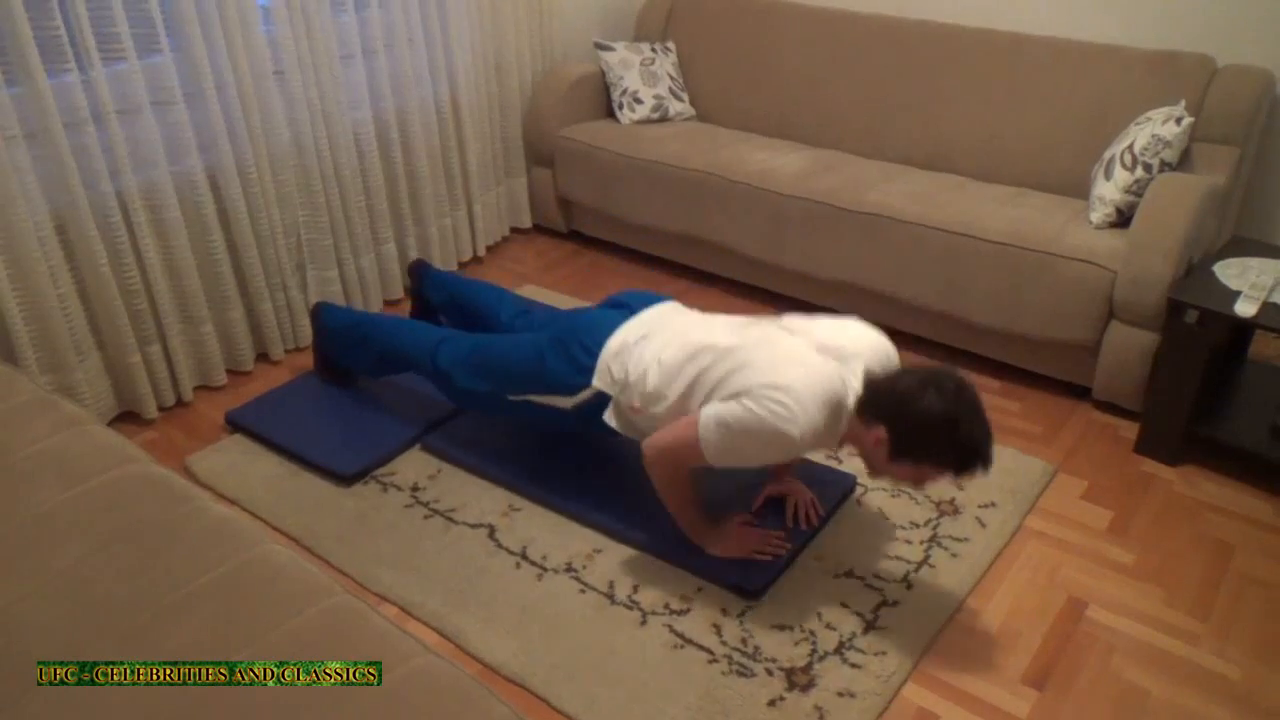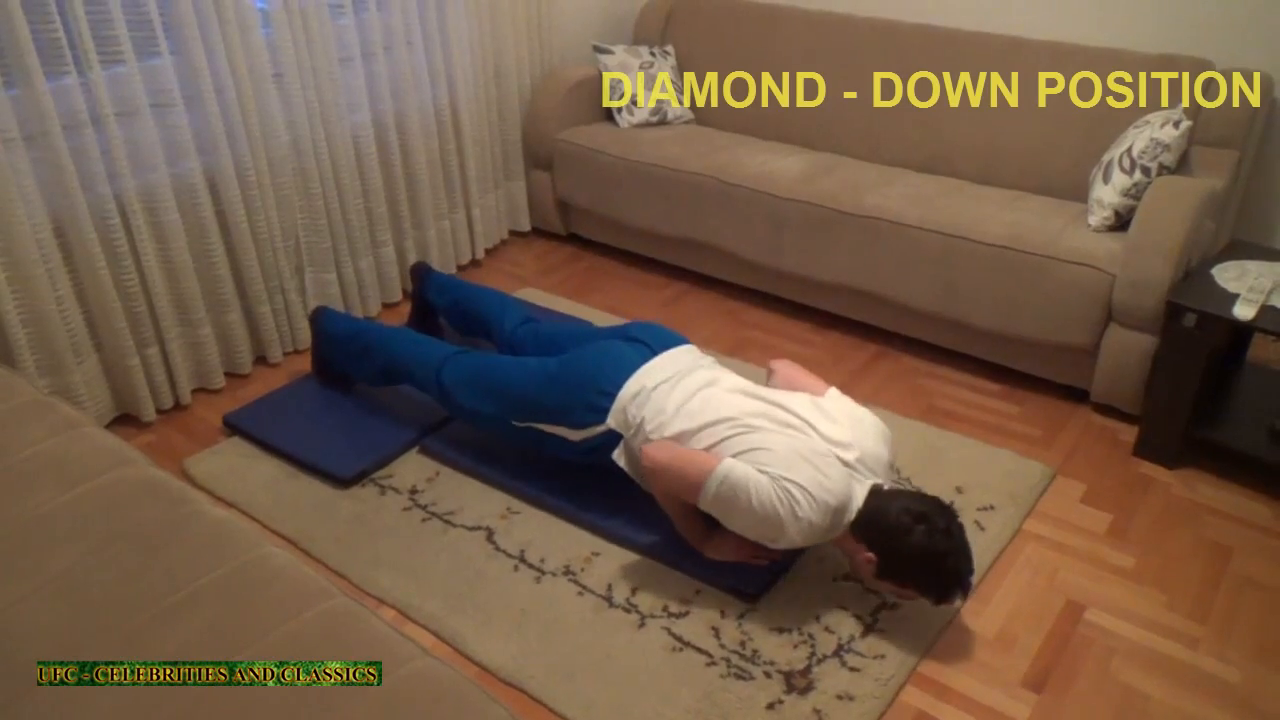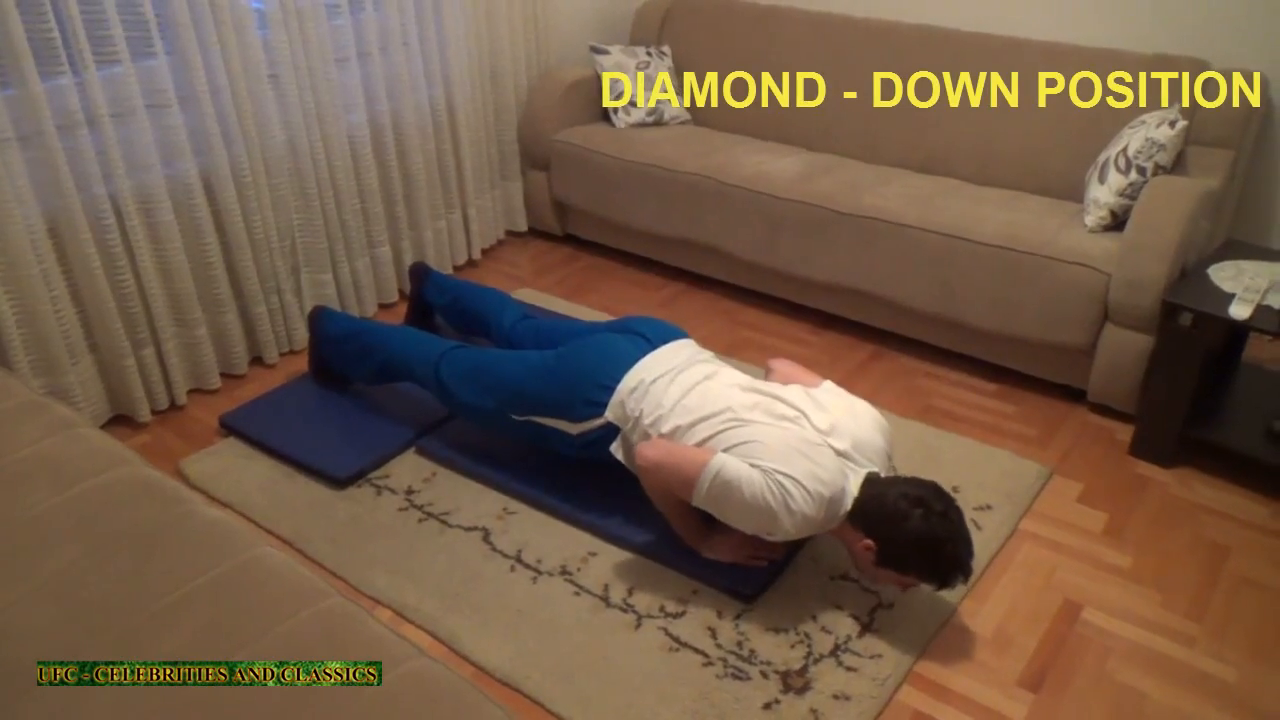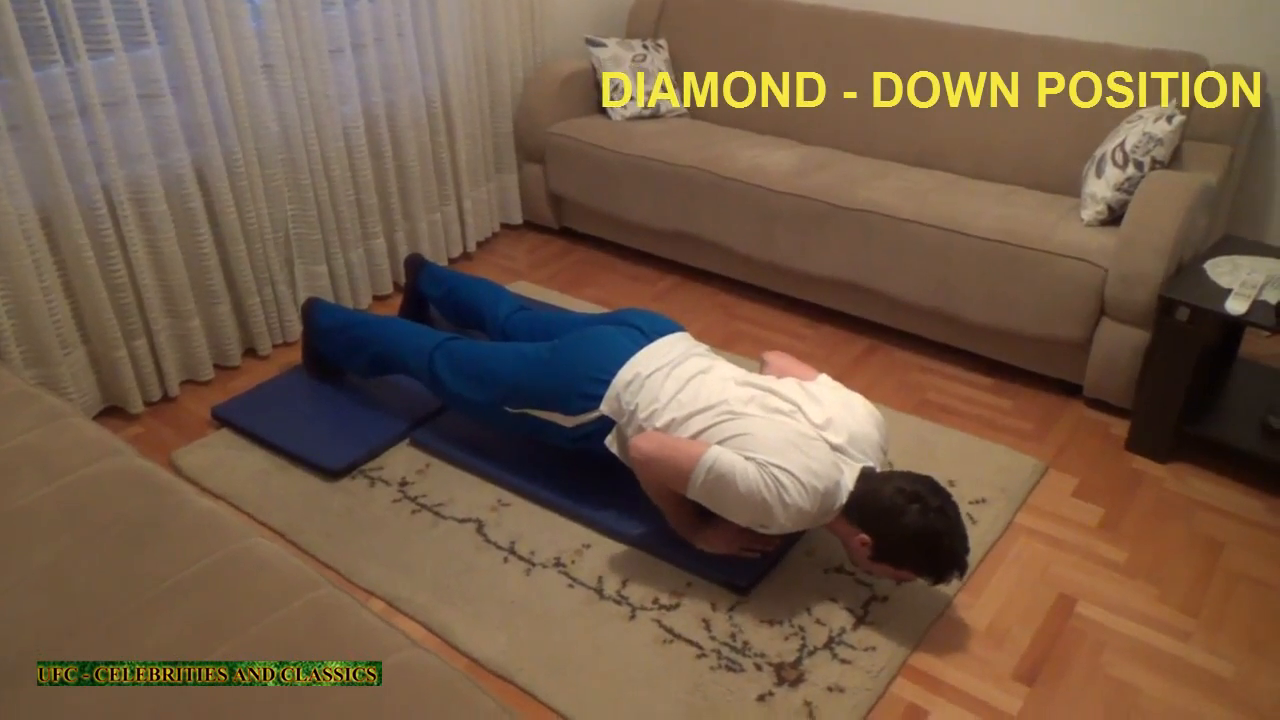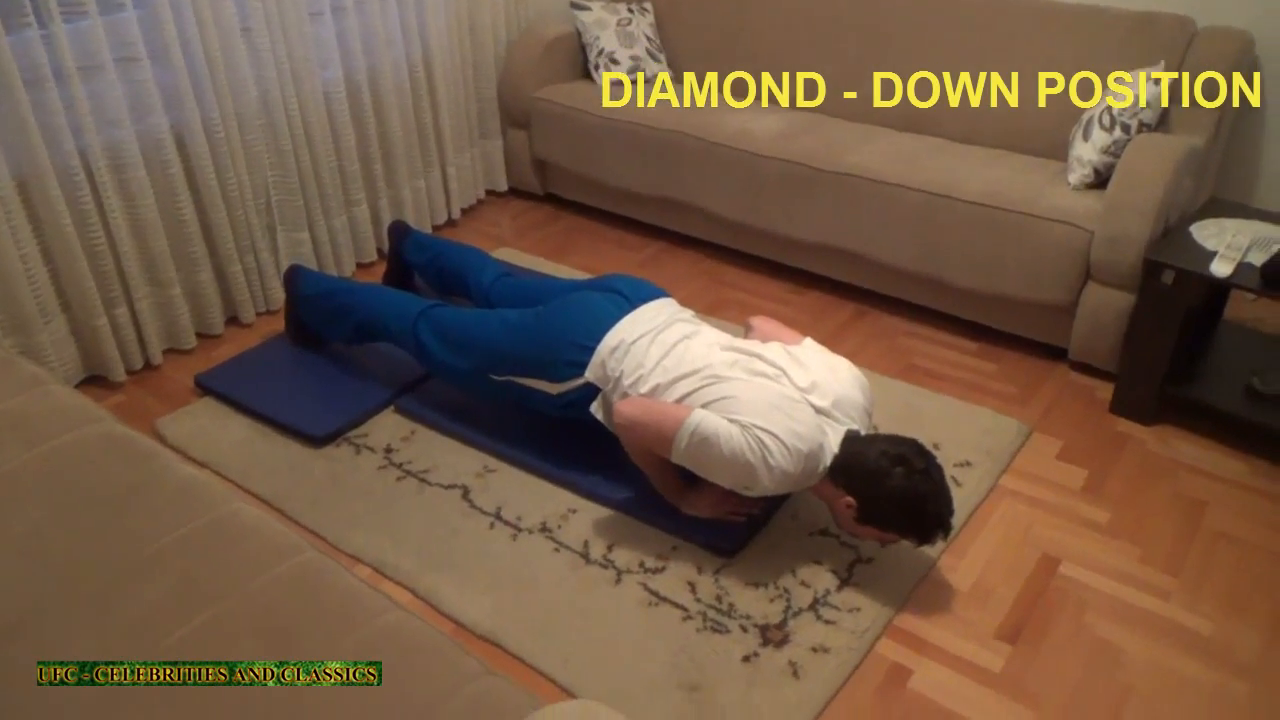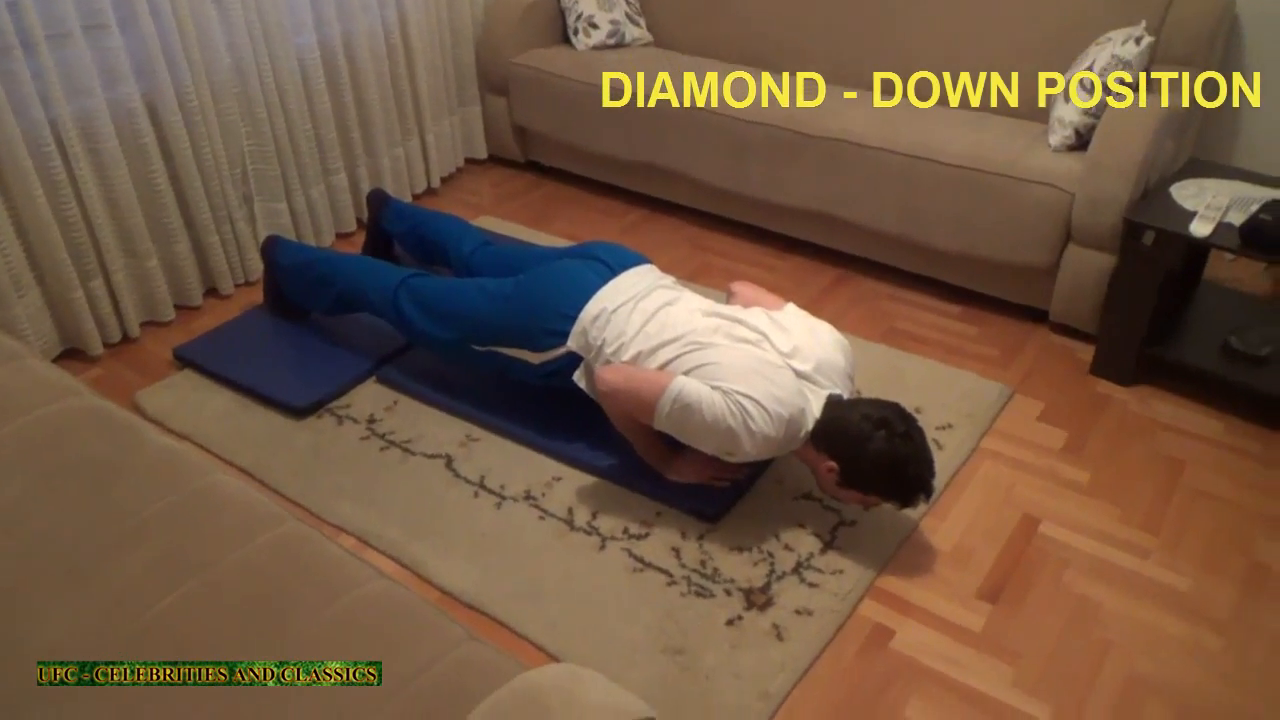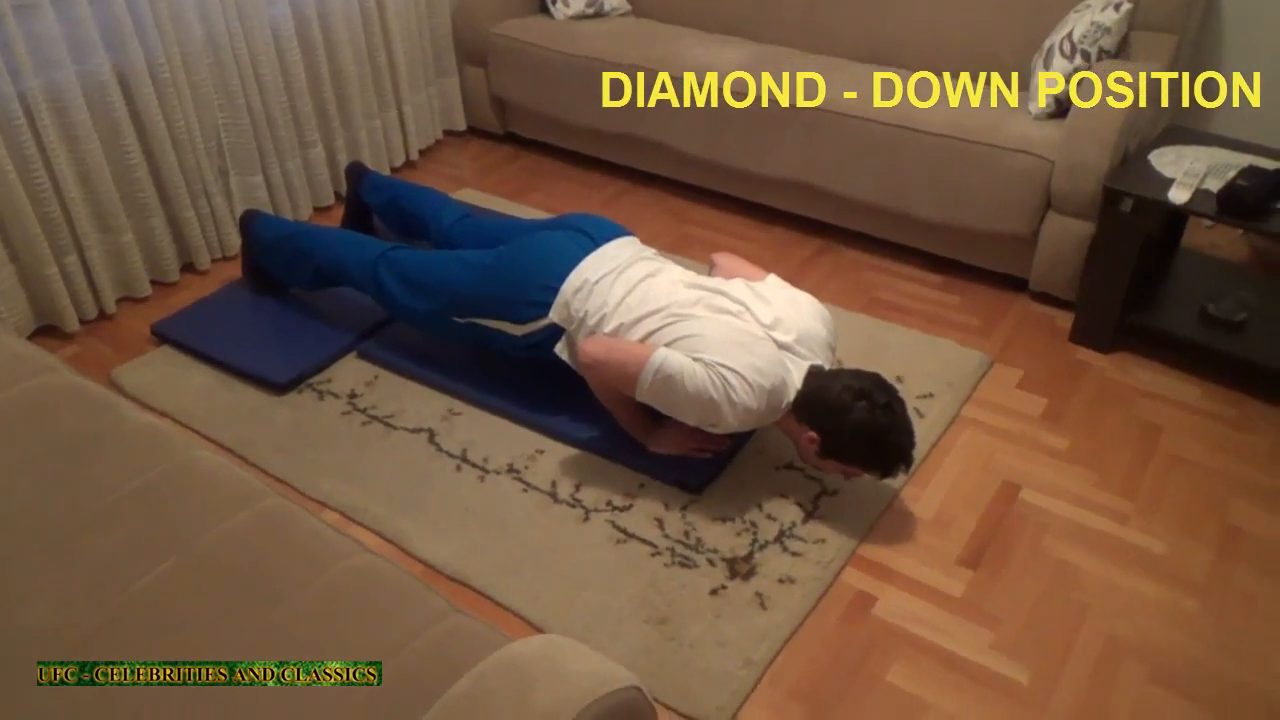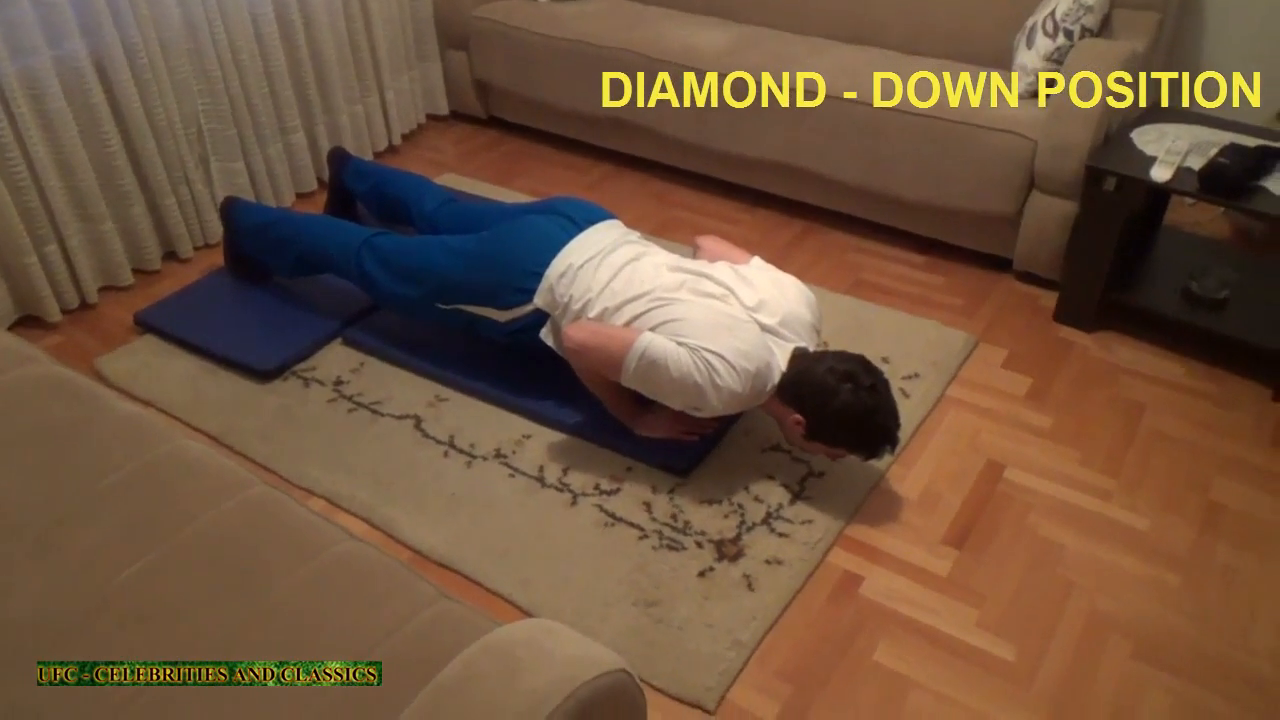
dt=0.5s
person 1, frame 1
left shoulder: (875, 354)
right shoulder: (791, 413)
right elbow: (662, 450)
left wrist: (784, 470)
right wrist: (708, 536)
left hip: (654, 320)
right hip: (605, 367)
left knee: (524, 323)
right knee: (459, 365)
left ankle: (434, 286)
right ankle: (340, 328)
person 1, frame 2
left shoulder: (872, 440)
right shoulder: (792, 511)
left elbow: (783, 366)
right elbow: (657, 460)
right wrist: (707, 541)
left hip: (661, 355)
right hip: (608, 405)
left knee: (524, 334)
right knee: (460, 379)
left ankle: (434, 289)
right ankle: (337, 335)
person 1, frame 3
left shoulder: (871, 433)
right shoulder: (788, 503)
left elbow: (783, 365)
right elbow: (653, 459)
right wrist: (705, 540)
left hip: (660, 350)
right hip: (605, 398)
left knee: (523, 331)
right knee: (457, 374)
left ankle: (432, 287)
right ankle: (337, 334)
person 1, frame 4
left shoulder: (866, 425)
right shoulder: (785, 497)
left elbow: (776, 358)
right elbow: (647, 451)
right wrist: (699, 533)
left hip: (654, 343)
right hip: (601, 390)
left knee: (516, 323)
right knee: (453, 369)
left ankle: (428, 280)
right ankle: (329, 326)
person 1, frame 5
left shoulder: (851, 389)
right shoulder: (769, 458)
left elbow: (761, 322)
right elbow: (631, 415)
right wrist: (683, 497)
left hip: (640, 310)
right hip: (586, 355)
left knee: (499, 288)
right knee: (437, 333)
left ankle: (411, 245)
right ankle: (313, 292)
person 1, frame 6
left shoulder: (833, 353)
right shoulder: (752, 424)
left elbow: (743, 288)
right elbow: (614, 384)
right wrist: (668, 464)
left hip: (622, 277)
right hip: (570, 324)
left knee: (482, 258)
right knee: (419, 306)
left ankle: (391, 215)
right ankle: (291, 265)
person 1, frame 7
left shoulder: (815, 325)
right shoulder: (733, 397)
left elbow: (725, 260)
right elbow: (595, 355)
right wrist: (650, 434)
left hip: (604, 249)
right hip: (552, 293)
left knee: (462, 231)
right knee: (401, 279)
left ankle: (370, 189)
right ankle: (270, 238)
person 1, frame 8
left shoulder: (799, 306)
right shoulder: (719, 380)
left elbow: (709, 243)
right elbow: (580, 341)
right wrist: (637, 419)
left hip: (588, 232)
right hip: (536, 279)
left knee: (443, 214)
right knee: (383, 265)
left ankle: (353, 174)
right ankle: (251, 227)
